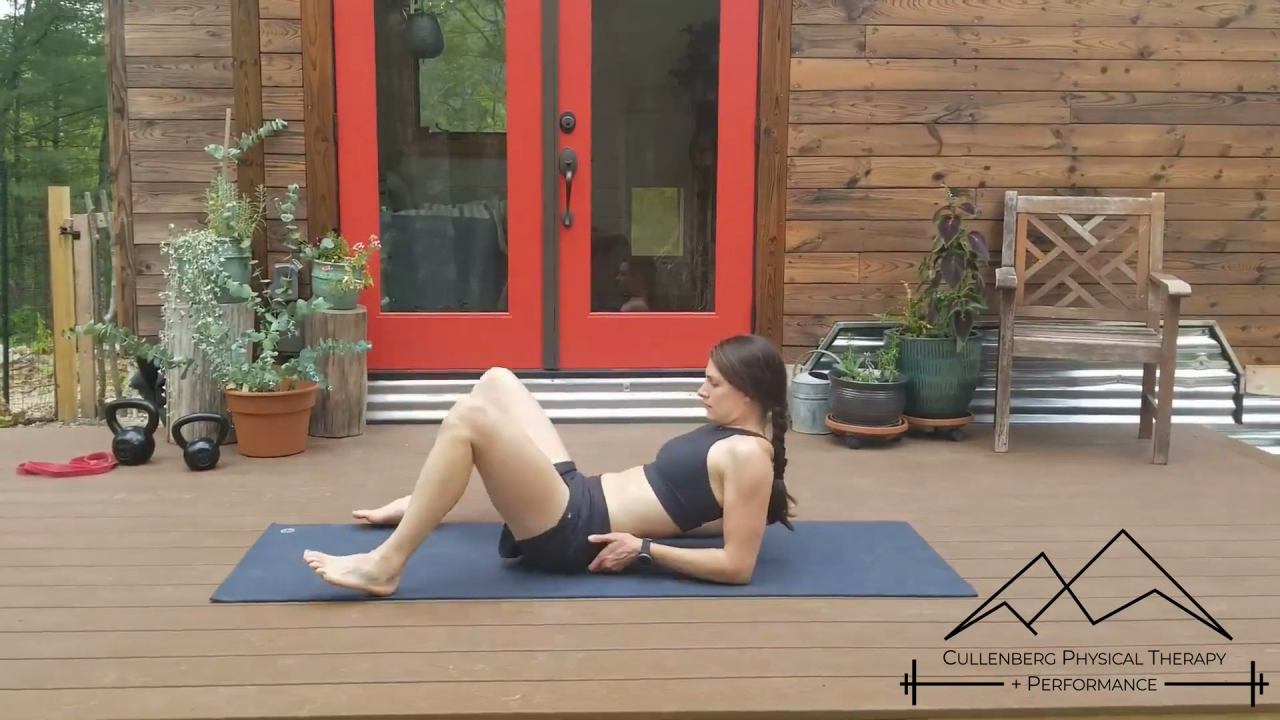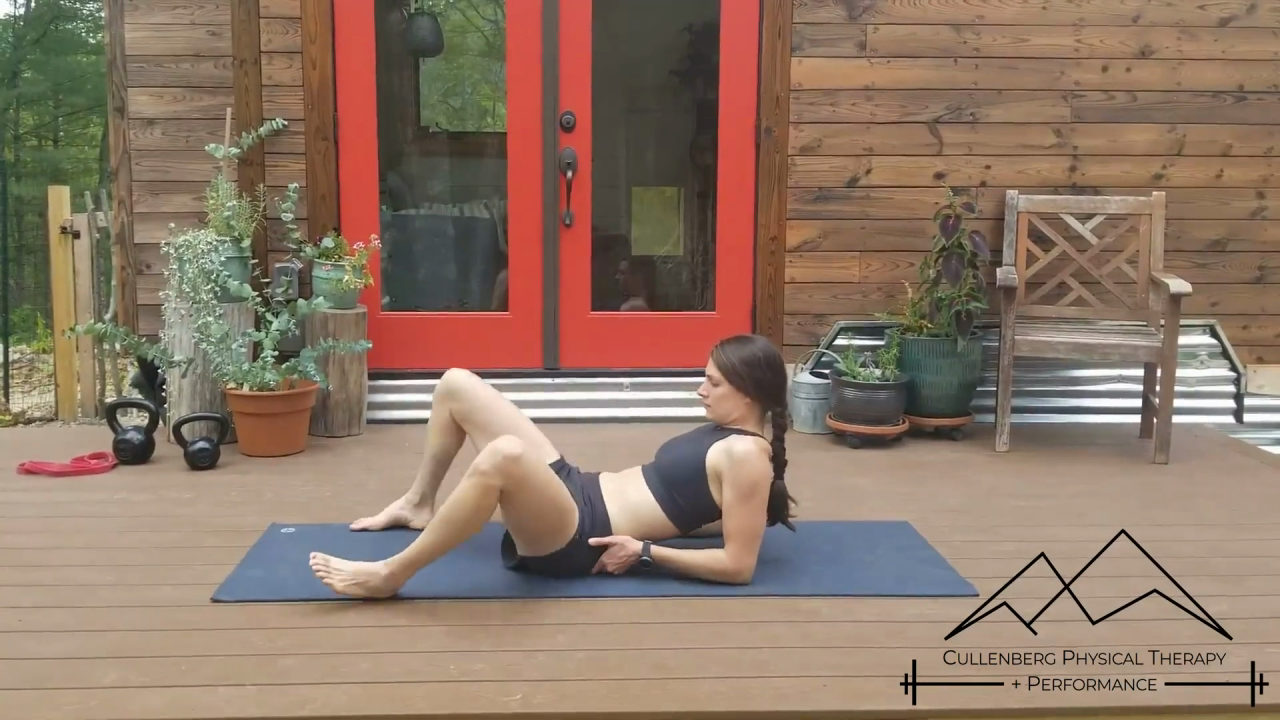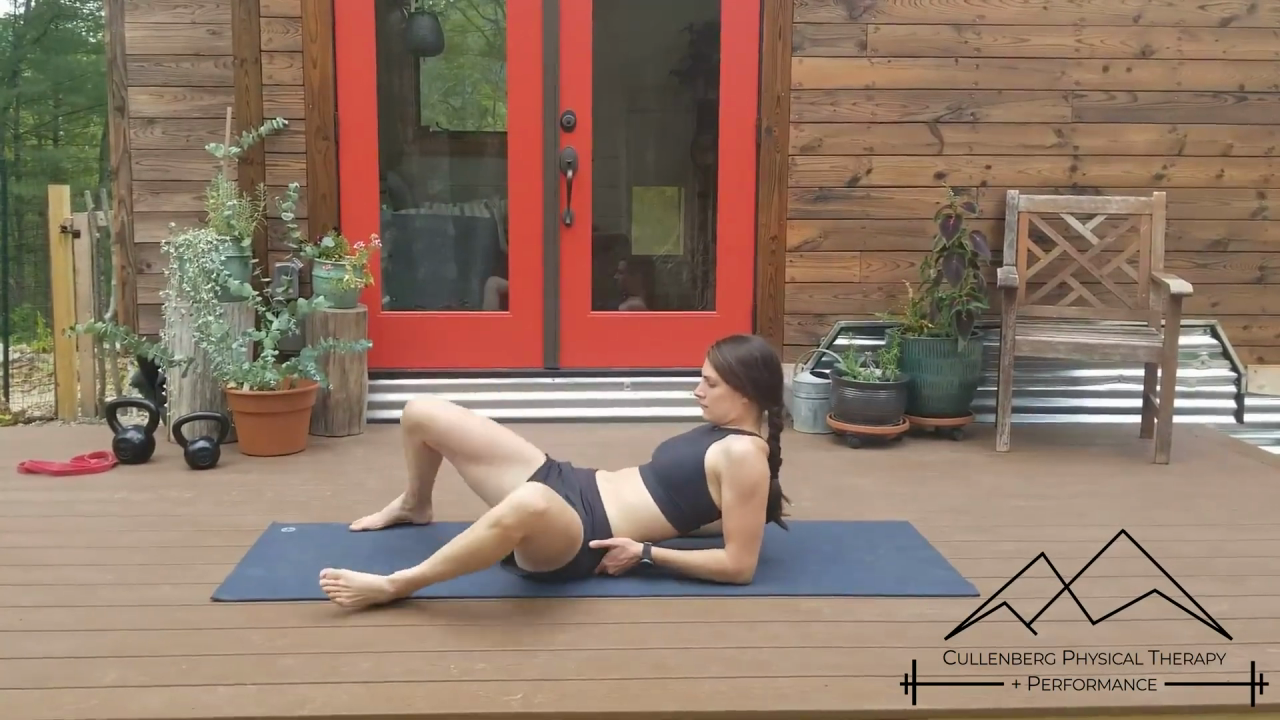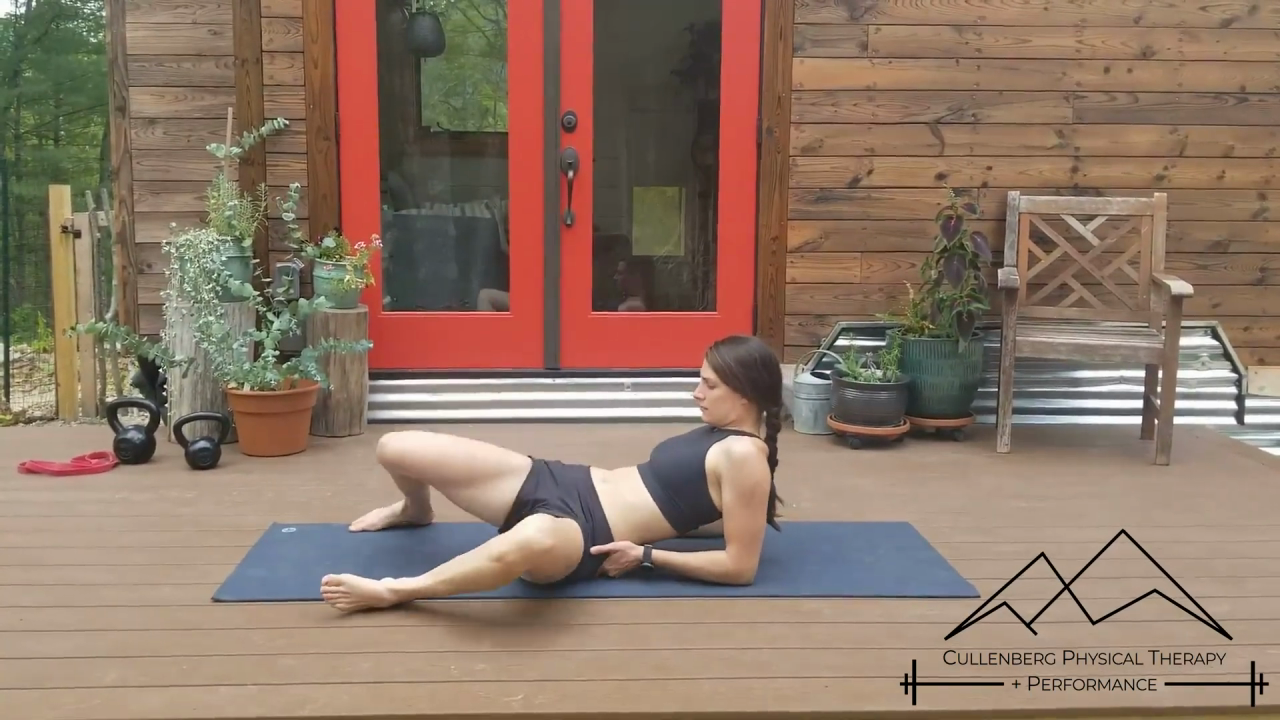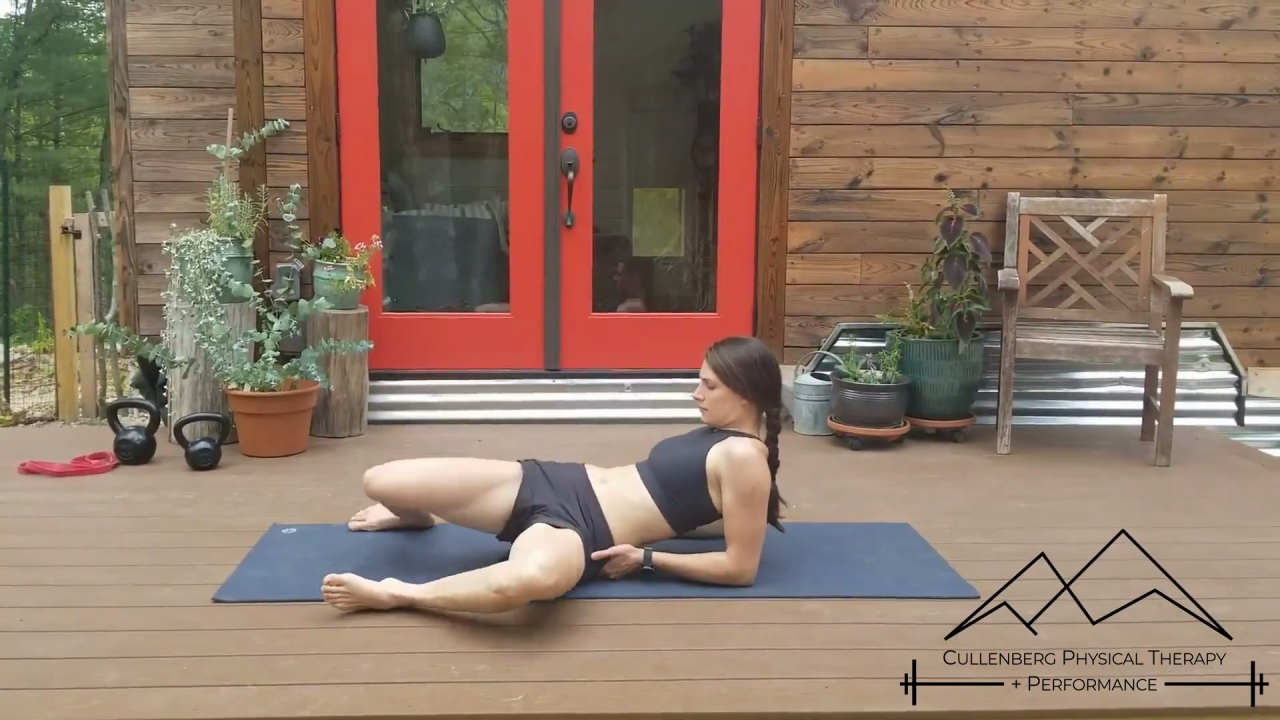
dt=0.2s
person 1, frame 1
left shoulder: (747, 455)
right shoulder: (726, 434)
left elbow: (737, 566)
right elbow: (707, 513)
left wrist: (643, 549)
left hip: (570, 530)
right hip: (574, 494)
left knee: (468, 417)
right knee: (497, 380)
left ankle: (384, 566)
right ankle: (421, 505)
person 1, frame 2
left shoulder: (745, 455)
right shoulder: (721, 433)
left elbow: (738, 566)
right elbow: (701, 509)
left wrist: (643, 552)
left hip: (575, 538)
right hip: (571, 488)
left knee: (506, 455)
right knee: (456, 384)
left ankle: (388, 576)
right ankle: (419, 504)
person 1, frame 3
left shoulder: (743, 455)
right shoulder: (719, 433)
left elbow: (739, 566)
right elbow: (703, 511)
left wrist: (645, 553)
left hip: (576, 538)
right hip: (566, 484)
left knee: (527, 503)
right knee: (420, 413)
left ankle: (395, 585)
right ankle: (415, 505)
person 1, frame 4
left shoulder: (744, 456)
right shoulder: (718, 434)
left elbow: (741, 567)
right elbow: (706, 510)
left wrist: (646, 556)
left hip: (579, 533)
left knee: (531, 542)
right knee: (393, 449)
left ankle: (394, 590)
right ankle: (415, 510)
person 1, frame 5
left shoulder: (744, 457)
right shoulder: (716, 434)
left elbow: (741, 568)
right elbow: (706, 512)
left wrist: (646, 558)
left hip: (579, 532)
left knee: (532, 577)
right knee: (380, 482)
left ankle: (396, 593)
right ankle: (417, 515)
